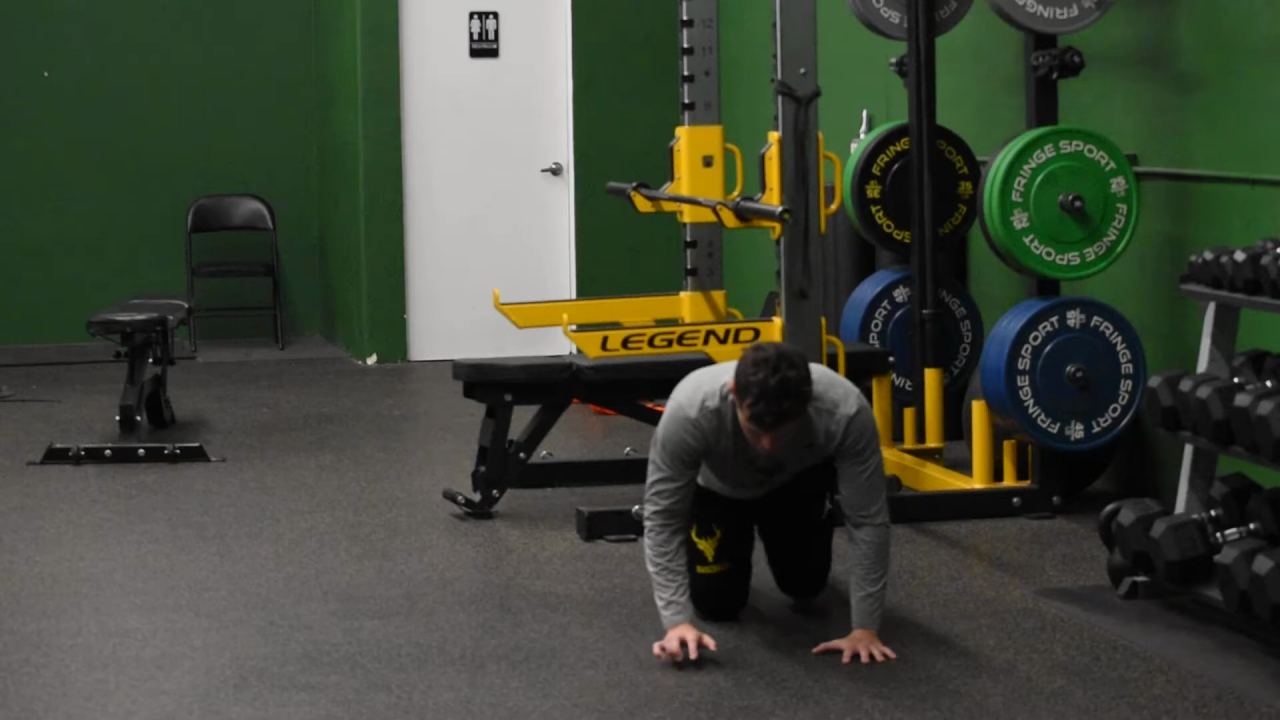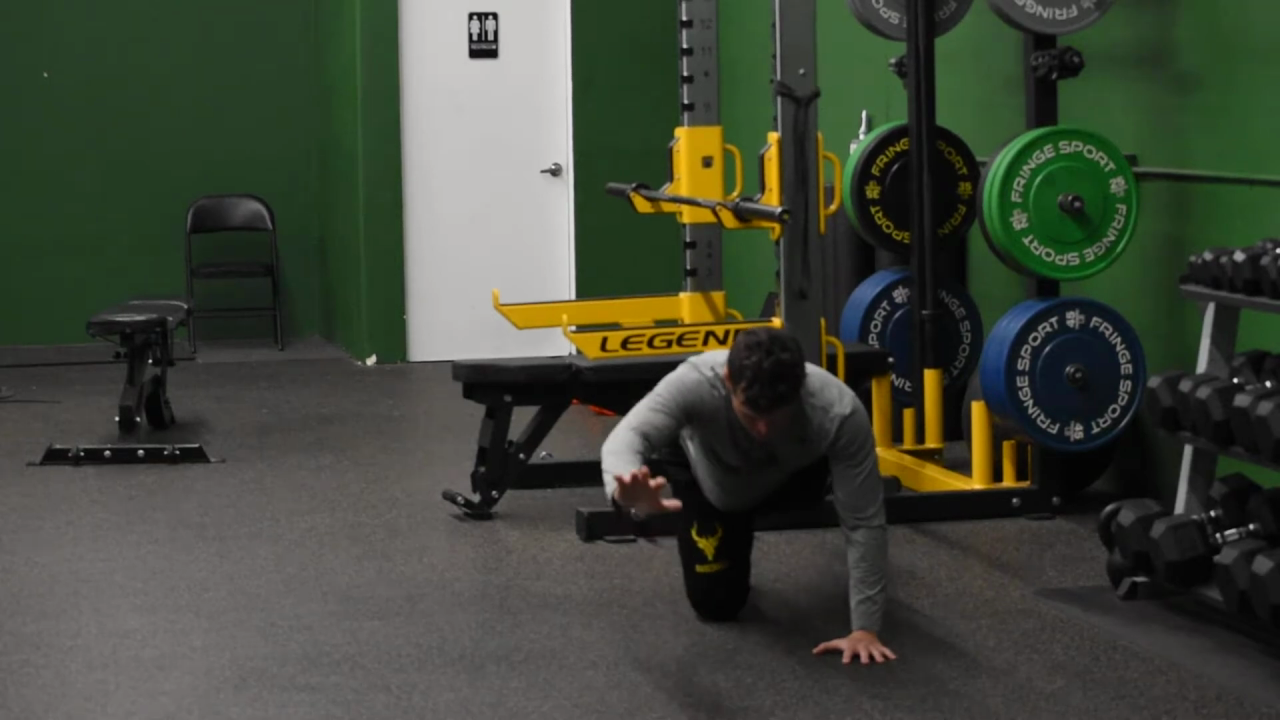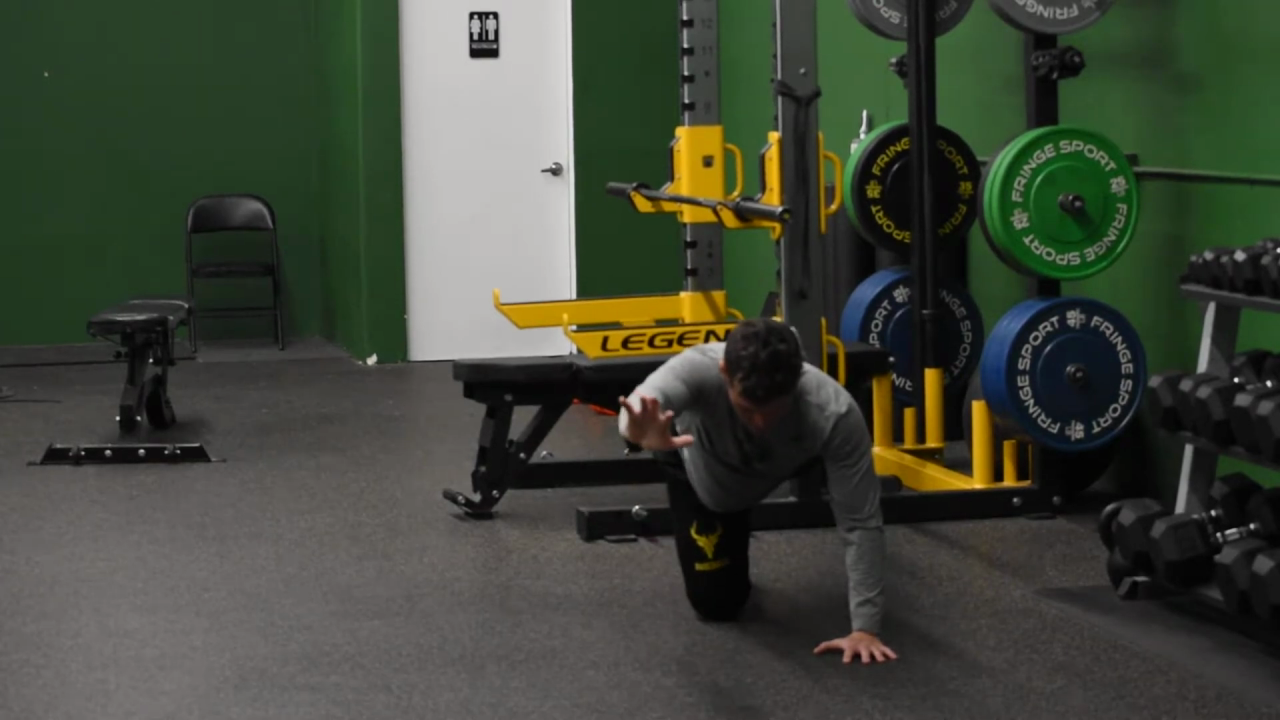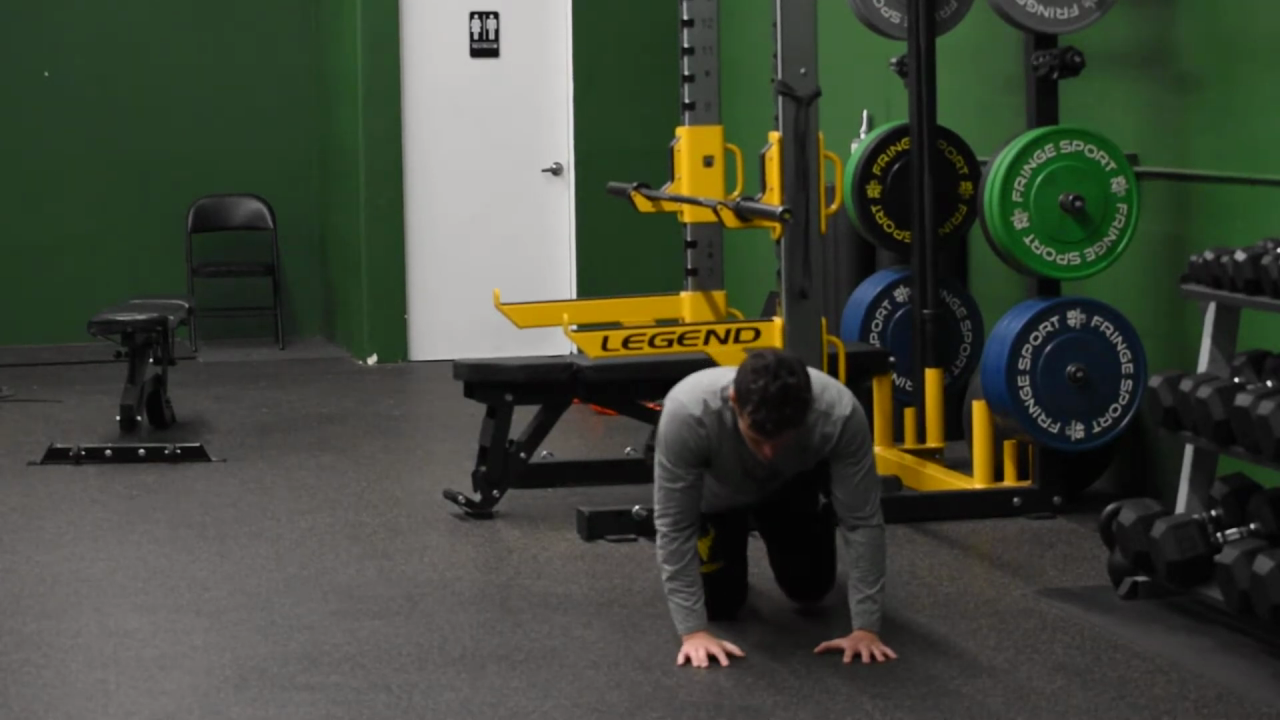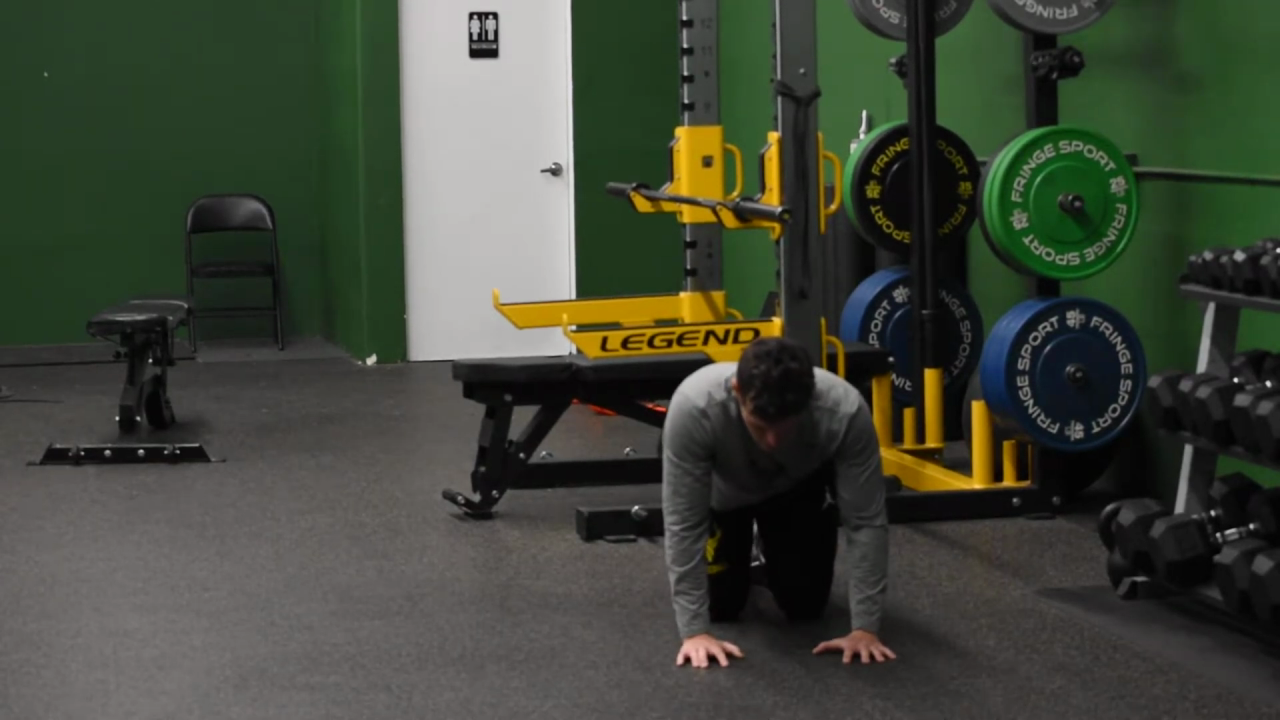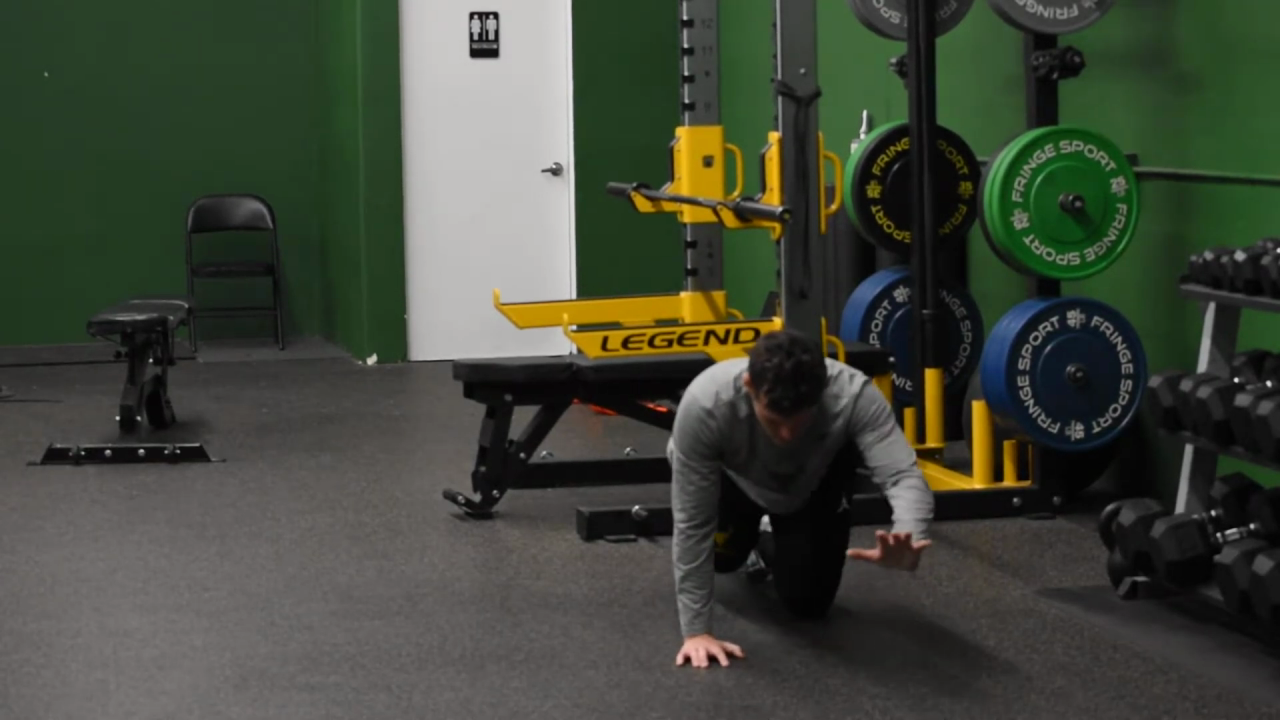
dt=0.7s
person 1, frame 1
left shoulder: (845, 412)
right shoulder: (690, 410)
left elbow: (868, 520)
right elbow: (662, 516)
left wrist: (865, 628)
right wrist: (678, 619)
left knee: (803, 588)
right knee: (717, 604)
person 1, frame 2
left shoulder: (839, 413)
right shoulder: (697, 382)
left elbow: (864, 522)
right elbow: (627, 437)
left wrist: (865, 628)
right wrist: (626, 491)
right hip: (707, 474)
right knee: (716, 603)
person 1, frame 3
left shoulder: (834, 412)
right shoulder: (701, 369)
left elbow: (861, 522)
right elbow: (647, 401)
left wrist: (865, 628)
right wrist: (640, 433)
left hip: (783, 464)
right hip: (701, 469)
right knee: (717, 603)
person 1, frame 4
left shoulder: (839, 414)
right shoulder: (688, 413)
left elbow: (862, 521)
right elbow: (674, 527)
left wrist: (865, 628)
right wrist: (692, 630)
left knee: (809, 587)
right knee: (720, 603)
person 1, frame 5
left shoulder: (845, 412)
right shoulder: (694, 406)
left elbow: (865, 522)
right elbow: (683, 523)
left wrist: (865, 627)
right wrist: (694, 631)
left hip: (800, 489)
right hip: (720, 492)
left knee: (804, 605)
right knee: (721, 605)
left ankle: (773, 554)
person 1, frame 6
left shoulder: (854, 397)
right shoulder: (706, 405)
left elbow: (906, 475)
right elbow: (692, 520)
left wrist: (906, 544)
right wrist: (696, 630)
left hip: (817, 485)
right hip: (738, 480)
left knee: (808, 602)
right knee: (725, 557)
left ankle: (769, 541)
